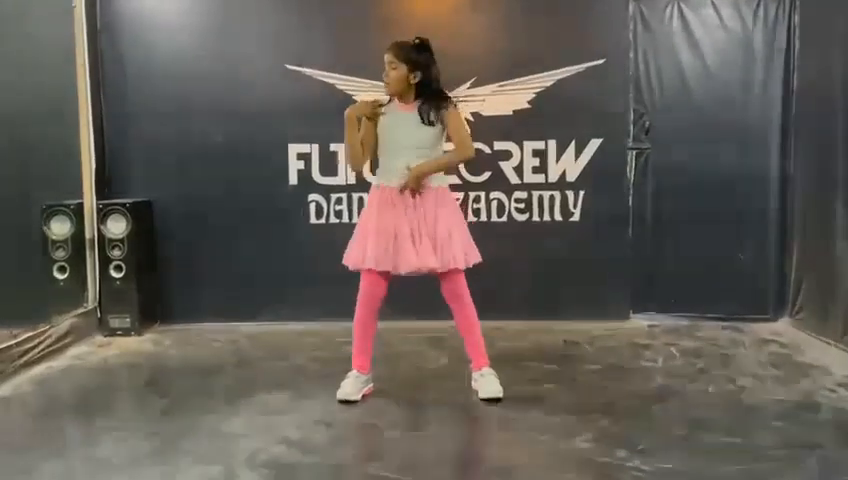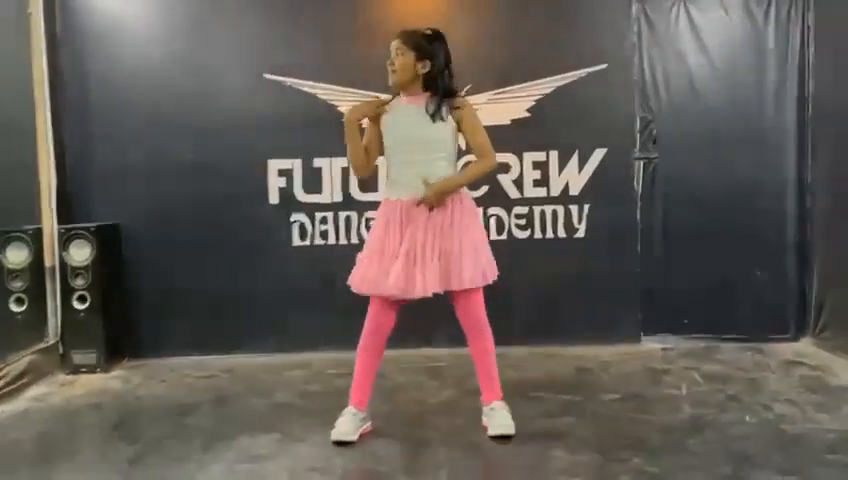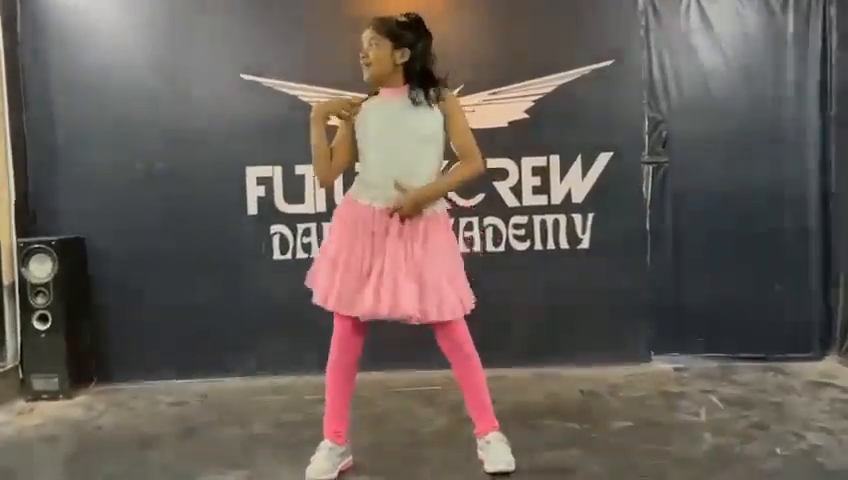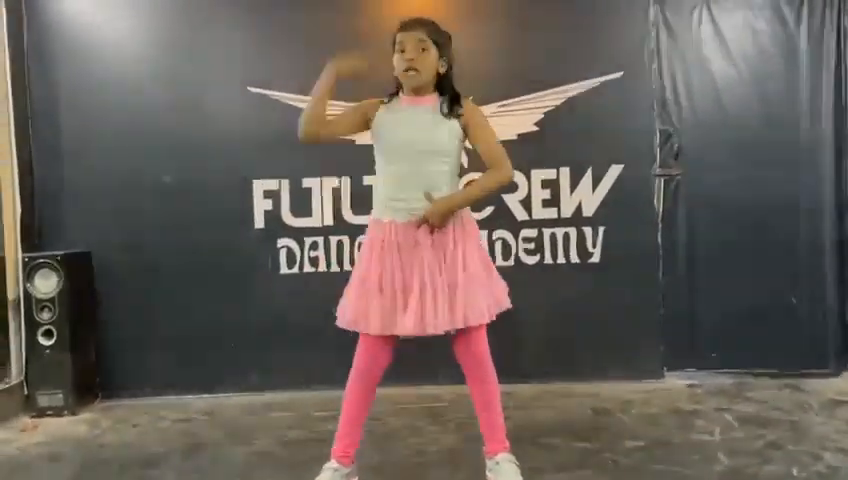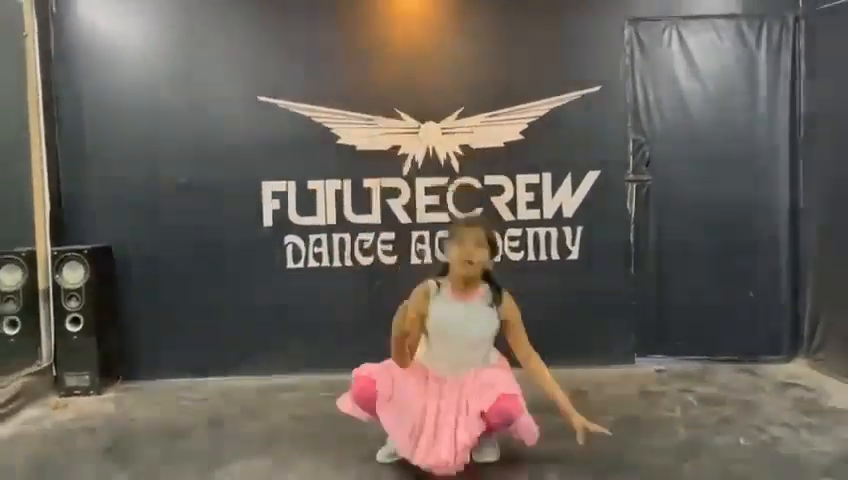
dt=0.5s
person 1, frame 1
left shoulder: (440, 107)
right shoulder: (377, 112)
left elbow: (465, 149)
right elbow: (356, 162)
left wrist: (421, 171)
right wrist: (352, 118)
left hip: (432, 203)
right hip: (387, 205)
left knee: (456, 291)
right knee: (370, 292)
left ankle: (481, 369)
right ankle: (360, 372)
person 1, frame 2
left shoulder: (453, 105)
right shoulder: (382, 111)
left elbow: (488, 159)
right elbow: (362, 169)
left wrist: (446, 186)
right wrist: (352, 122)
left hip: (450, 216)
right hip: (399, 219)
left knee: (473, 314)
right knee: (379, 318)
left ankle: (493, 402)
right ankle: (357, 409)
person 1, frame 3
left shoulder: (439, 99)
right shoulder: (358, 111)
left elbow: (474, 160)
right elbow: (326, 176)
left wrist: (422, 195)
right wrist: (319, 119)
left hip: (422, 228)
right hip: (362, 228)
left knee: (454, 340)
right knee: (345, 341)
left ankle: (489, 435)
person 1, frame 4
left shoulder: (460, 110)
right shoulder: (377, 111)
left elbow: (502, 170)
right elbow: (309, 131)
left wrist: (452, 203)
right wrist: (331, 74)
left hip: (450, 238)
right hip: (389, 241)
left knee: (474, 353)
right knee: (370, 358)
person 1, frame 5
left shoulder: (501, 303)
right shoulder: (428, 293)
left elbow: (529, 358)
right elbow: (402, 360)
left wrist: (572, 413)
right wrist: (402, 332)
left hip: (478, 381)
right hip: (425, 377)
left knee: (508, 409)
right knee: (363, 385)
left ankle: (484, 436)
right ankle: (402, 432)
